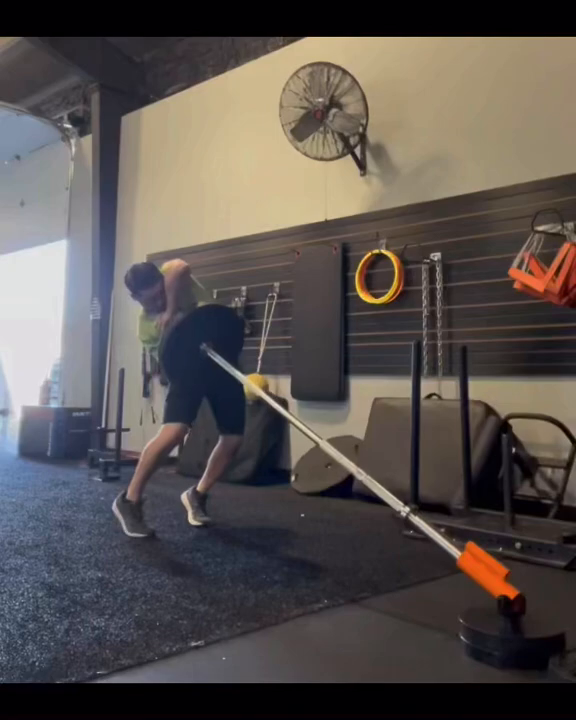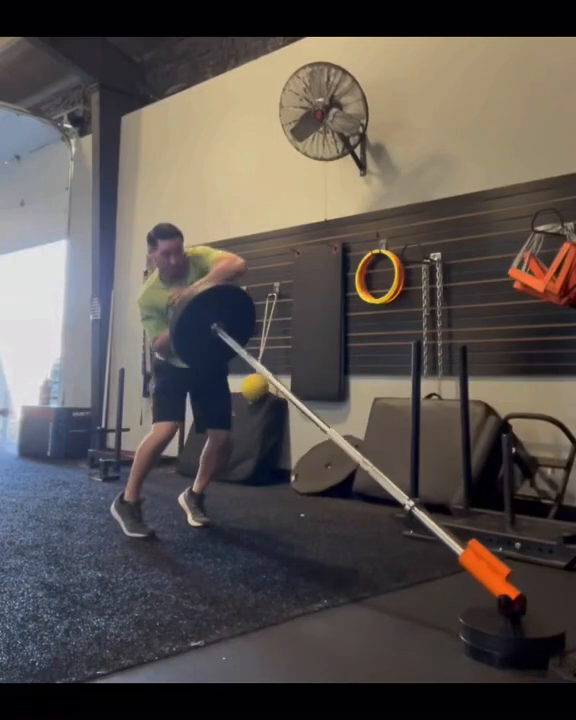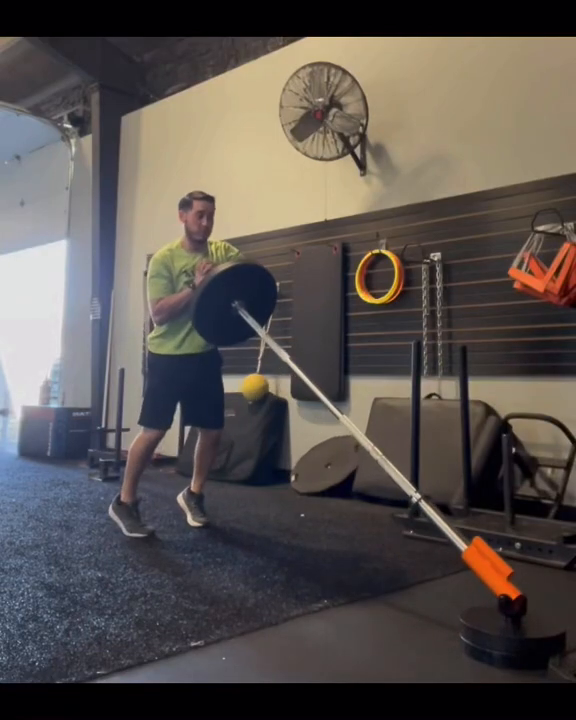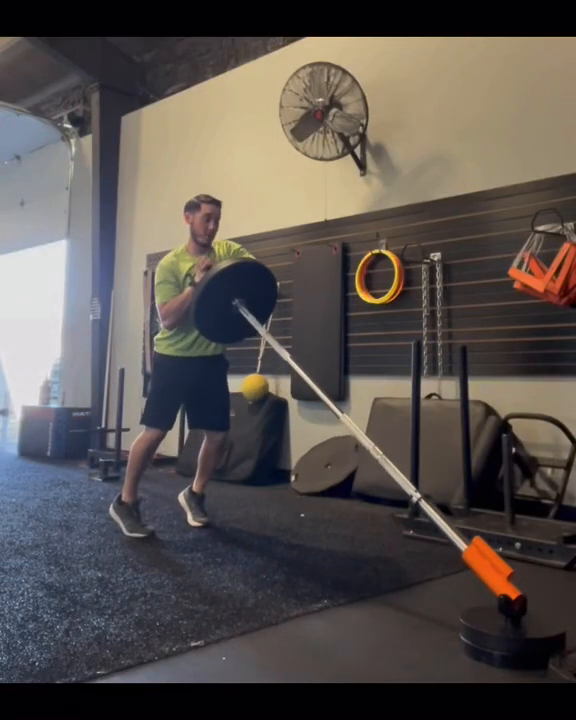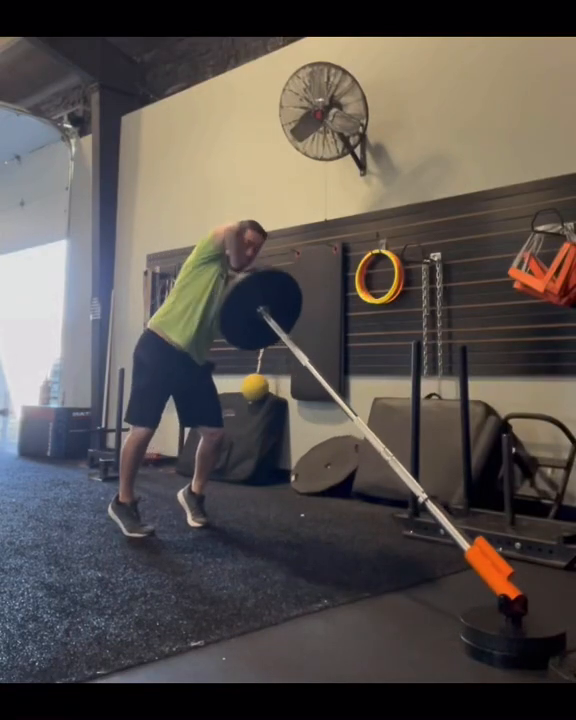
dt=0.5s
person 1, frame 1
left shoulder: (171, 275)
right shoulder: (147, 328)
left elbow: (181, 269)
right elbow: (170, 366)
left wrist: (171, 313)
left hip: (223, 361)
right hip: (188, 369)
left knee: (233, 438)
right knee: (173, 432)
left ankle: (197, 495)
right ankle: (129, 501)
person 1, frame 2
left shoulder: (197, 257)
right shoulder: (149, 295)
left elbow: (236, 264)
right elbow: (161, 348)
left wrist: (195, 289)
left hip: (211, 361)
right hip: (174, 365)
left knee: (222, 436)
right knee: (165, 430)
left ankle: (194, 496)
right ankle: (126, 502)
person 1, frame 3
left shoulder: (224, 252)
right shoulder: (164, 258)
right elbow: (158, 313)
right wrist: (194, 287)
left hip: (205, 356)
right hip: (167, 357)
left knee: (212, 432)
right knee: (153, 432)
left ankle: (193, 495)
right ankle: (124, 502)
person 1, frame 4
left shoulder: (230, 251)
right shoulder: (171, 264)
right elbow: (168, 317)
right wrist: (196, 284)
left hip: (211, 359)
right hip: (173, 358)
left knee: (218, 434)
right knee: (155, 431)
left ankle: (194, 495)
right ankle: (125, 502)
person 1, frame 5
right shoulder: (209, 255)
right elbow: (231, 231)
right wrist: (234, 266)
left hip: (193, 359)
right hip: (159, 349)
left knee: (214, 433)
right knee: (143, 429)
left ankle: (194, 495)
right ankle: (123, 502)
